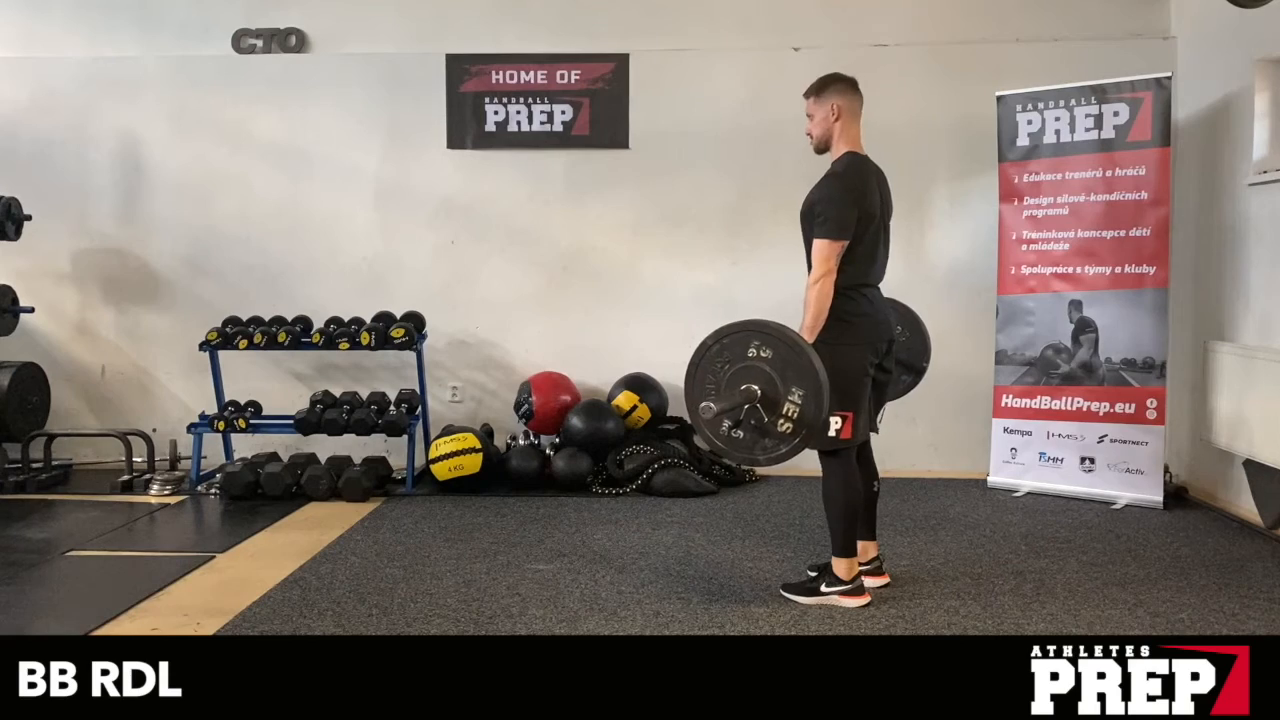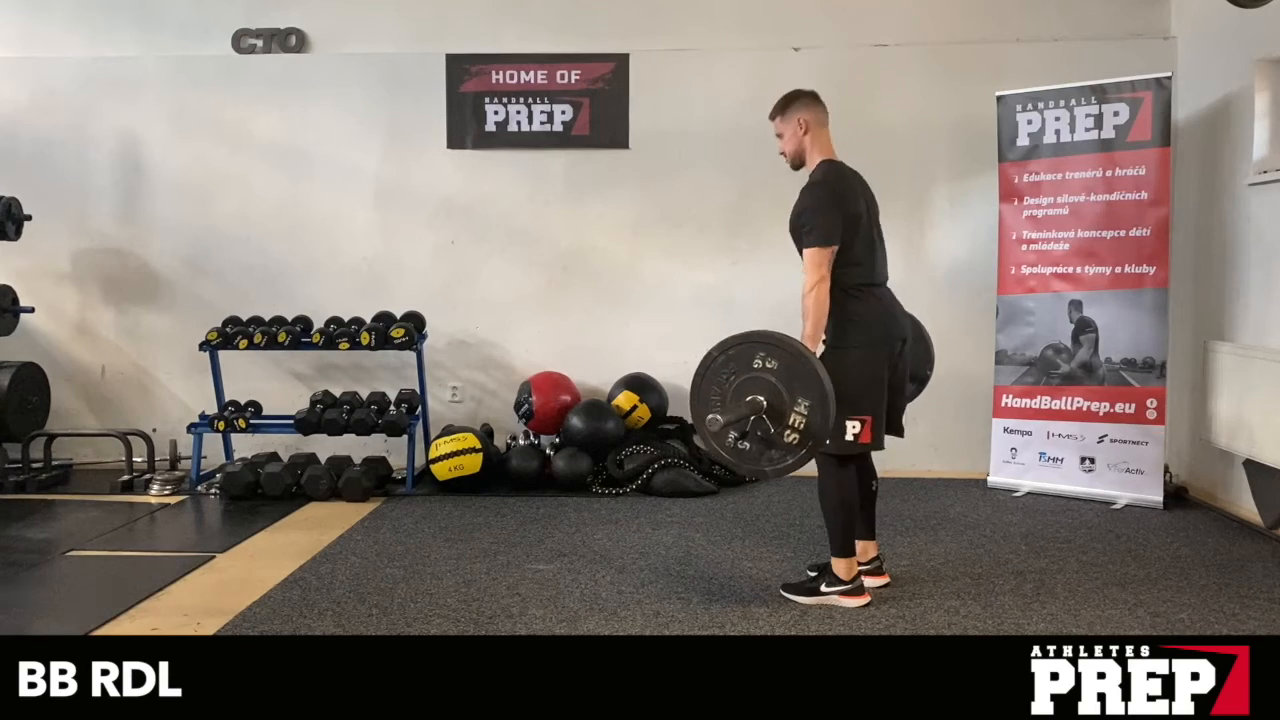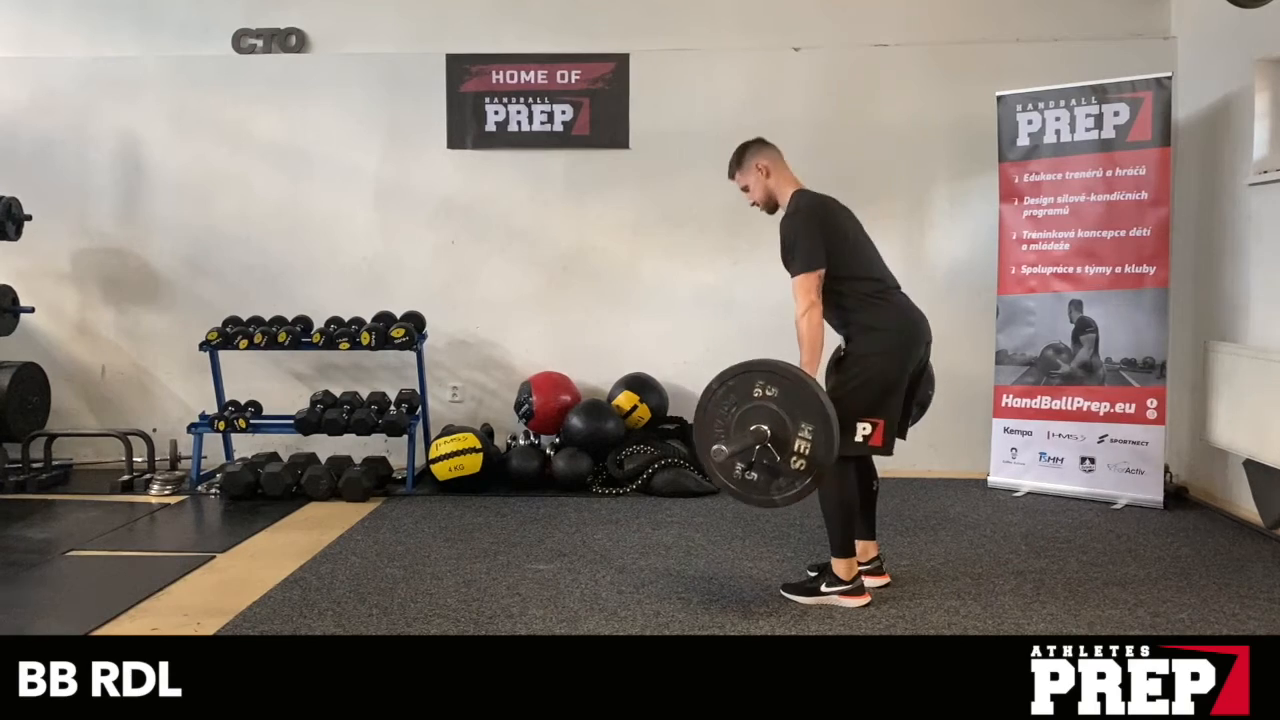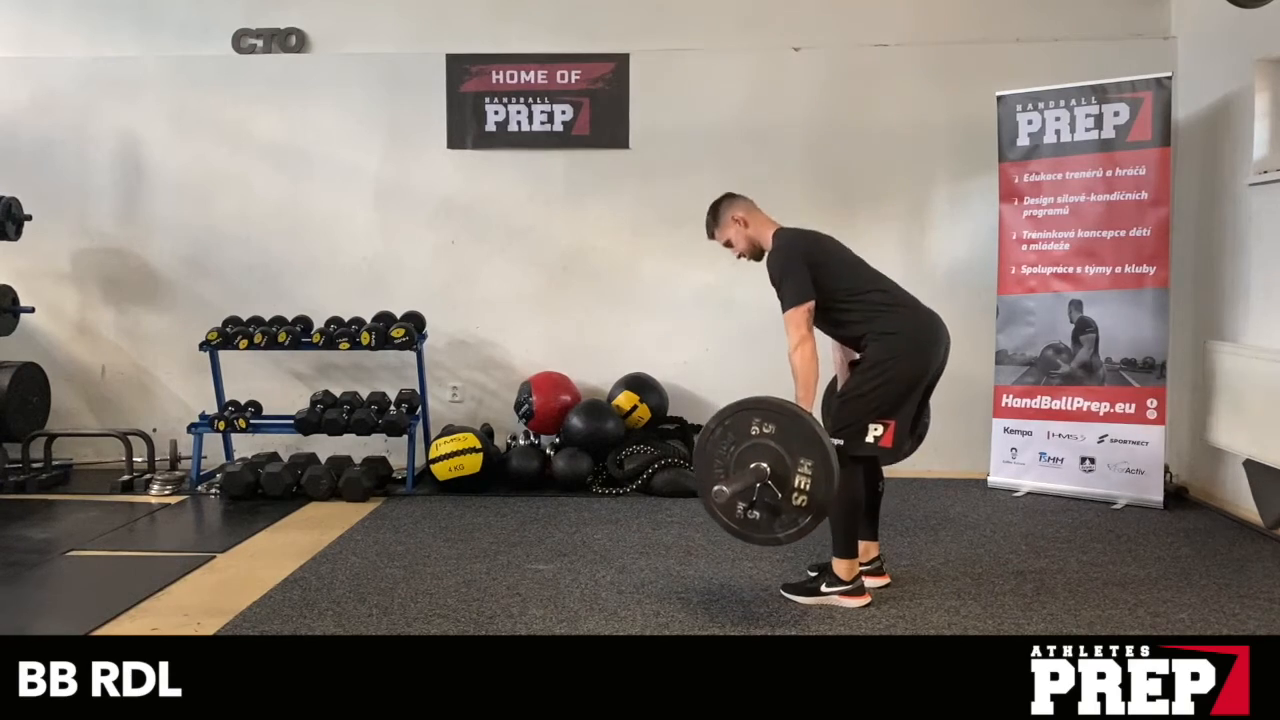
dt=0.3s
person 1, frame 1
left shoulder: (840, 182)
right shoulder: (871, 177)
left elbow: (824, 274)
left wrist: (801, 347)
left hip: (845, 334)
right hip: (871, 326)
left knee: (837, 451)
right knee: (855, 446)
left ankle: (844, 578)
right ankle: (866, 558)
person 1, frame 2
left shoulder: (819, 190)
right shoulder: (849, 181)
left elbow: (818, 281)
left wrist: (805, 356)
left hip: (859, 335)
right hip: (881, 326)
left knee: (832, 448)
right knee: (851, 447)
left ankle: (843, 579)
right ankle: (866, 557)
person 1, frame 3
left shoulder: (799, 217)
right shoulder: (822, 208)
left elbow: (809, 306)
right wrist: (821, 376)
left hip: (882, 340)
right hip: (905, 331)
left knee: (831, 450)
right knee: (850, 448)
left ankle: (843, 578)
right ankle: (867, 558)
person 1, frame 4
left shoulder: (784, 254)
right shoulder: (801, 245)
left elbow: (801, 339)
right elbow: (842, 326)
right wrist: (849, 392)
left hip: (903, 342)
right hip: (926, 335)
left knee: (842, 446)
right knee: (859, 444)
left ankle: (844, 579)
right ankle: (868, 559)
